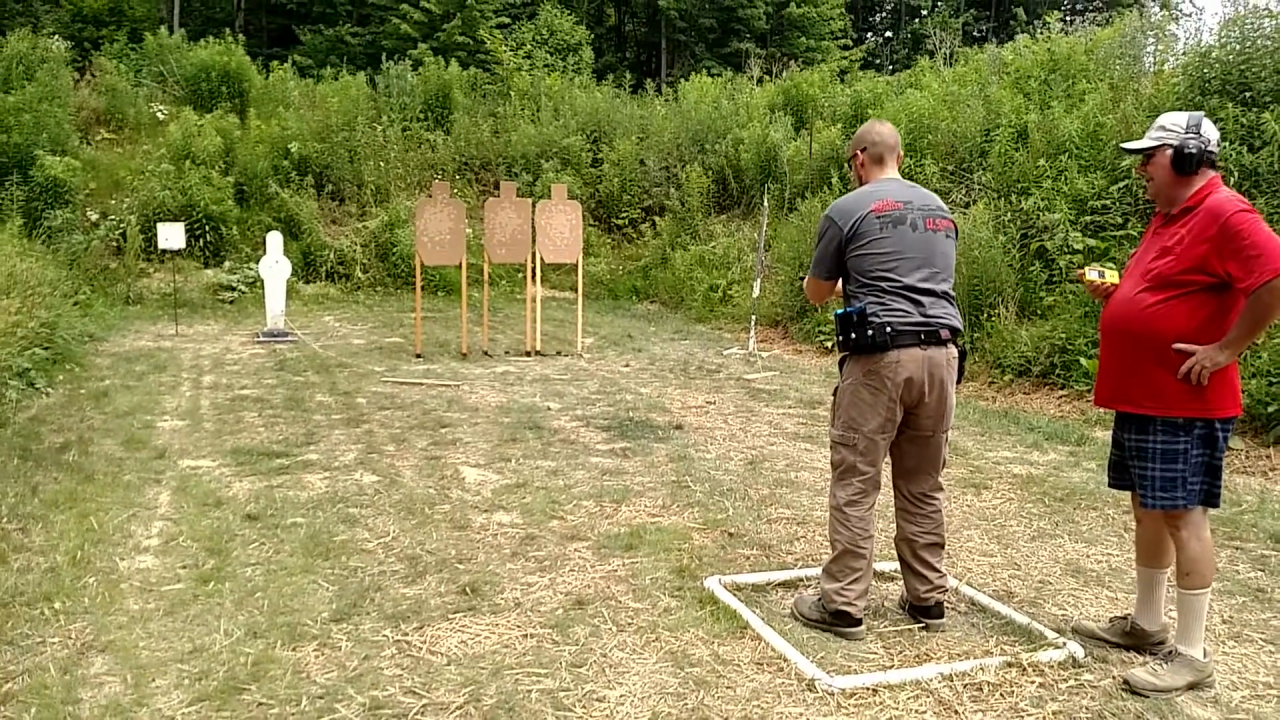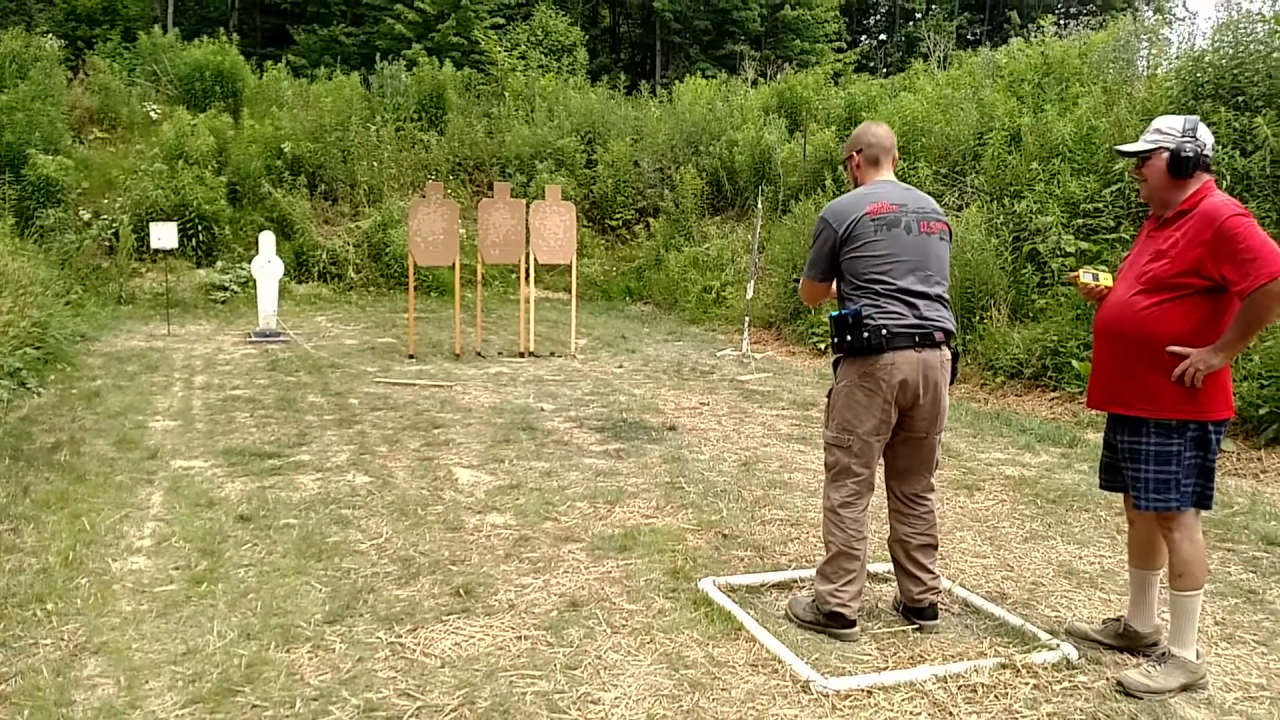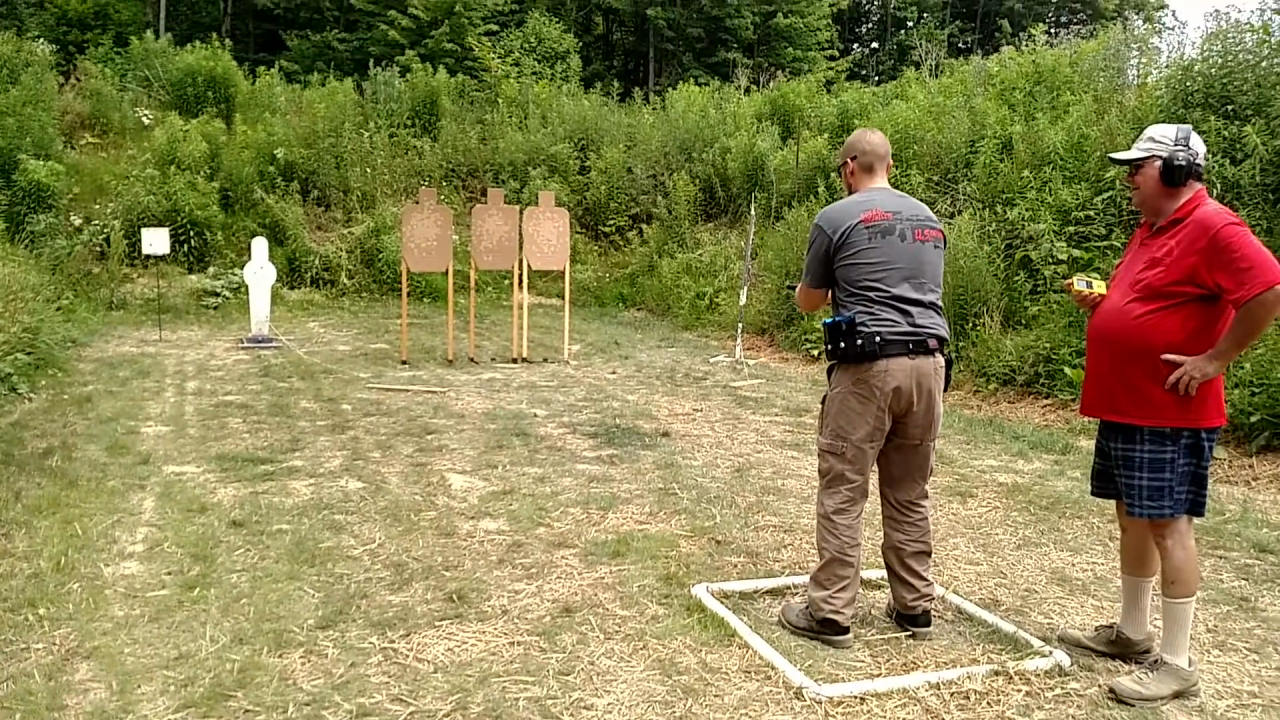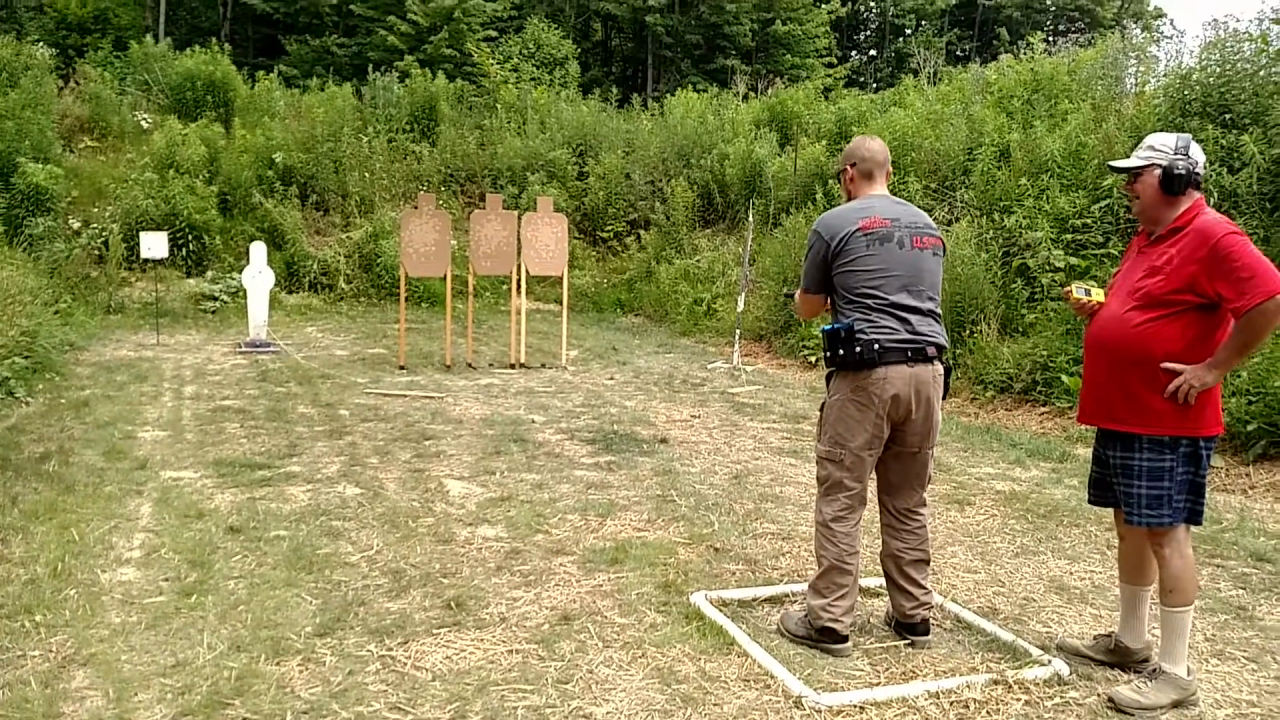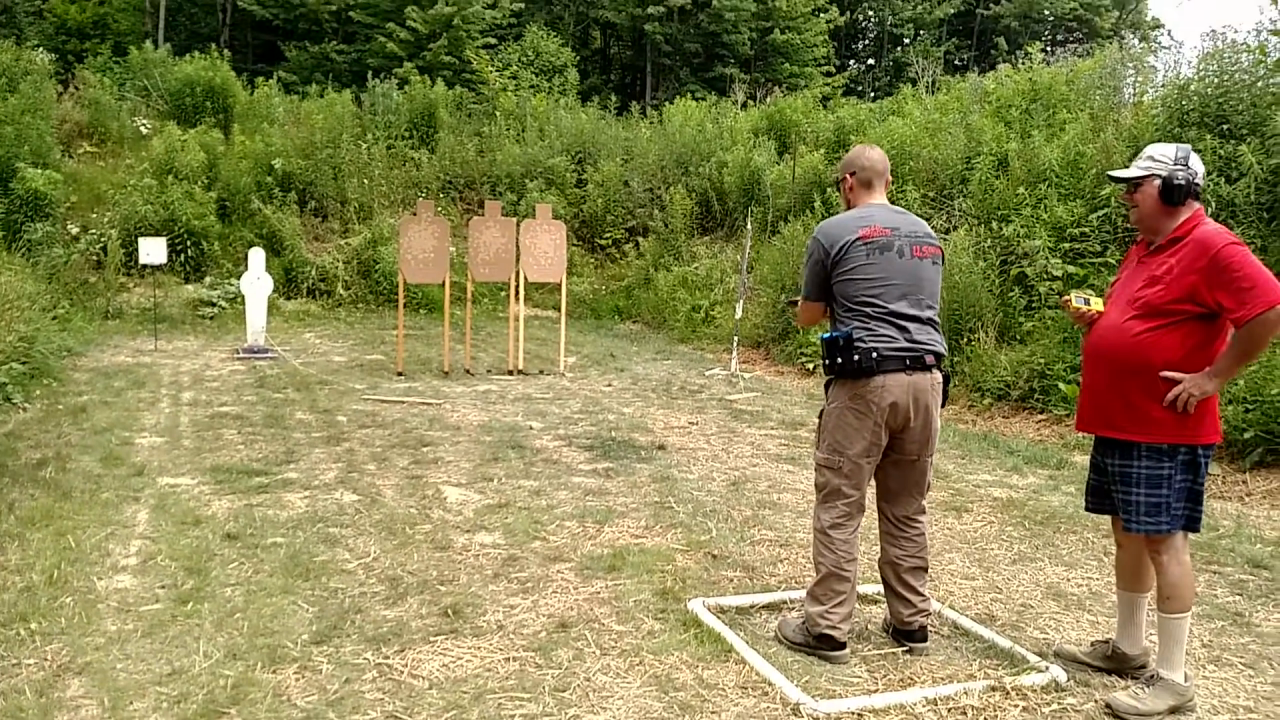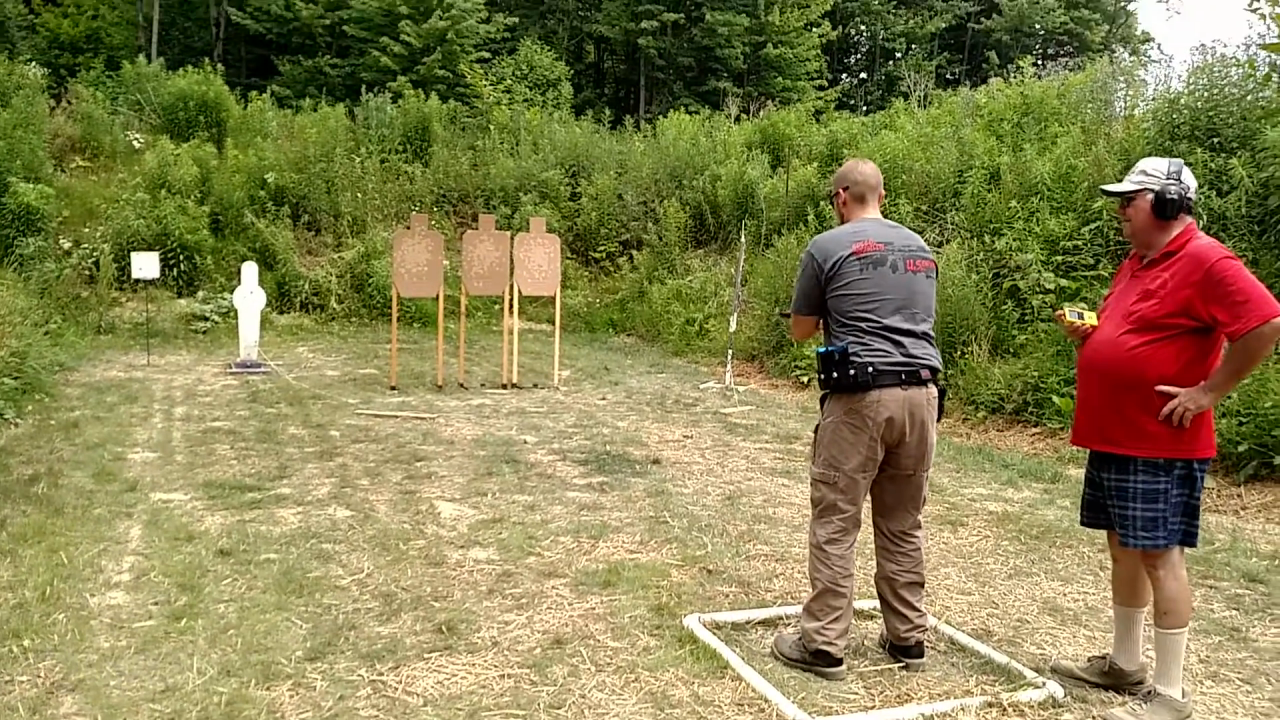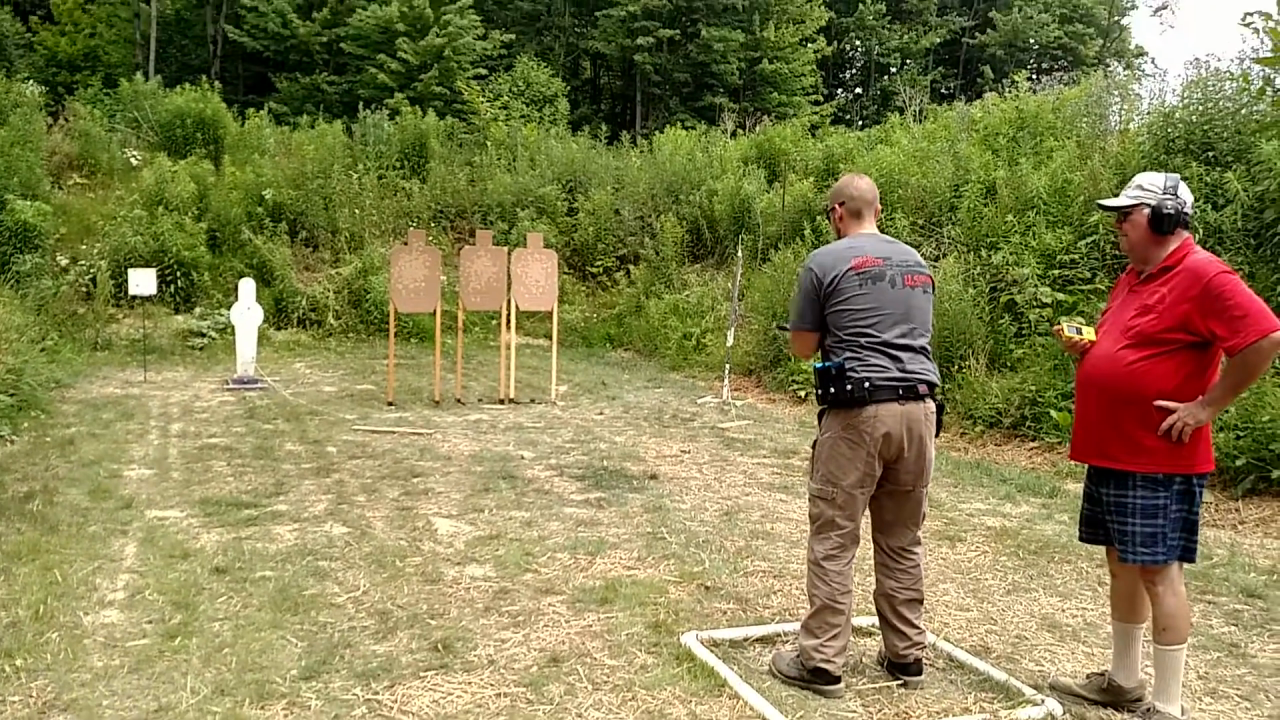
dt=0.1s
person 1, frame 1
left shoulder: (1225, 214)
right shoulder: (1168, 216)
left wrist: (1227, 349)
right wrist: (1114, 293)
left hip: (1184, 403)
right hip: (1140, 397)
left knee: (1182, 515)
right knee: (1147, 508)
left ankle: (1190, 654)
right ankle: (1146, 623)
person 1, frame 2
left shoulder: (1219, 218)
right shoulder: (1159, 221)
left wrist: (1221, 352)
right wrist: (1106, 295)
left hip: (1177, 405)
right hip: (1132, 398)
left knee: (1175, 517)
right knee: (1140, 510)
left ankle: (1184, 655)
right ankle: (1138, 624)
person 1, frame 3
left shoulder: (1212, 227)
right shoulder: (1150, 229)
left wrist: (1214, 360)
right wrist: (1099, 303)
left hip: (1169, 413)
right hip: (1124, 406)
left knee: (1168, 524)
right knee: (1132, 518)
left ankle: (1176, 662)
right ankle: (1130, 632)
person 1, frame 4
left shoulder: (1211, 236)
right shoulder: (1146, 238)
left wrist: (1214, 368)
right wrist: (1096, 311)
left hip: (1167, 421)
right hip: (1121, 414)
left knee: (1166, 533)
right knee: (1129, 525)
left ankle: (1174, 671)
right ankle: (1129, 641)
person 1, frame 5
left shoulder: (1211, 246)
right shoulder: (1144, 247)
left wrist: (1213, 378)
right wrist: (1094, 319)
left hip: (1165, 430)
right hip: (1119, 423)
left knee: (1163, 540)
right knee: (1126, 533)
right ankle: (1127, 648)
person 1, frame 6
left shoulder: (1205, 261)
right shoulder: (1135, 262)
left wrist: (1209, 392)
right wrist: (1087, 334)
left hip: (1159, 444)
right hip: (1113, 437)
left knee: (1159, 556)
right knee: (1122, 548)
right ankle: (1124, 663)
person 1, frame 7
left shoulder: (1202, 275)
right shoulder: (1132, 277)
left wrist: (1207, 406)
right wrist: (1086, 349)
left hip: (1158, 460)
right hip: (1112, 454)
left knee: (1158, 570)
right knee: (1121, 563)
person 2, frame 1
left shoulder: (846, 210)
right shoulder: (940, 210)
left elbow: (816, 293)
left wrist: (845, 285)
left hip: (880, 358)
right hip: (939, 355)
left knee: (855, 486)
right knee: (923, 486)
left ankle: (843, 605)
right ankle: (927, 597)
person 2, frame 2
left shoulder: (841, 212)
right shoulder: (934, 211)
left elbow: (813, 295)
left wrist: (833, 285)
left hip: (875, 360)
right hip: (933, 357)
left knee: (848, 487)
right knee: (916, 487)
left ankle: (836, 606)
right ankle: (921, 599)
person 2, frame 3
left shoulder: (835, 218)
right shoulder: (929, 218)
left elbow: (809, 302)
left wrist: (835, 291)
left hip: (868, 367)
right hip: (927, 364)
left knee: (842, 494)
right knee: (910, 494)
left ankle: (830, 612)
right ankle: (914, 606)
person 2, frame 4
left shoulder: (834, 224)
right shoulder: (927, 225)
left elbow: (808, 308)
left wrist: (822, 297)
left hip: (867, 375)
right hip: (926, 372)
left knee: (840, 502)
right knee: (908, 502)
left ankle: (828, 621)
right ankle: (913, 615)
person 2, frame 5
left shoulder: (833, 233)
right shoulder: (927, 234)
left elbow: (809, 316)
left wrist: (827, 305)
left hip: (866, 383)
right hip: (925, 380)
left knee: (839, 509)
right knee: (907, 509)
left ankle: (826, 628)
right ankle: (911, 622)
person 2, frame 6
left shoulder: (827, 247)
right shoulder: (920, 248)
left elbow: (802, 330)
left wrist: (829, 318)
left hip: (861, 397)
right hip: (920, 393)
left knee: (835, 525)
right knee: (903, 525)
left ankle: (823, 644)
right ankle: (908, 637)
person 2, frame 7
left shoulder: (824, 262)
right shoulder: (917, 263)
left elbow: (803, 347)
left wrist: (832, 335)
left hip: (858, 413)
right hip: (918, 409)
left knee: (833, 541)
right knee: (902, 541)
left ankle: (821, 662)
right ankle: (906, 654)
